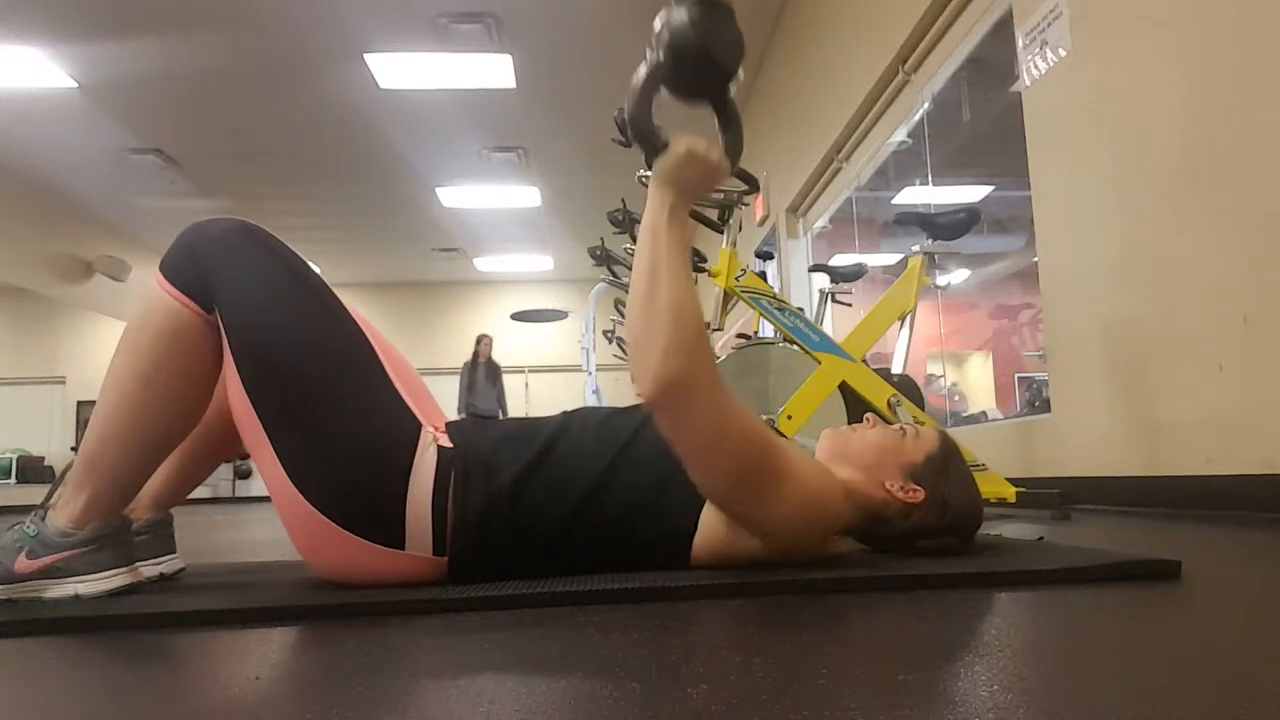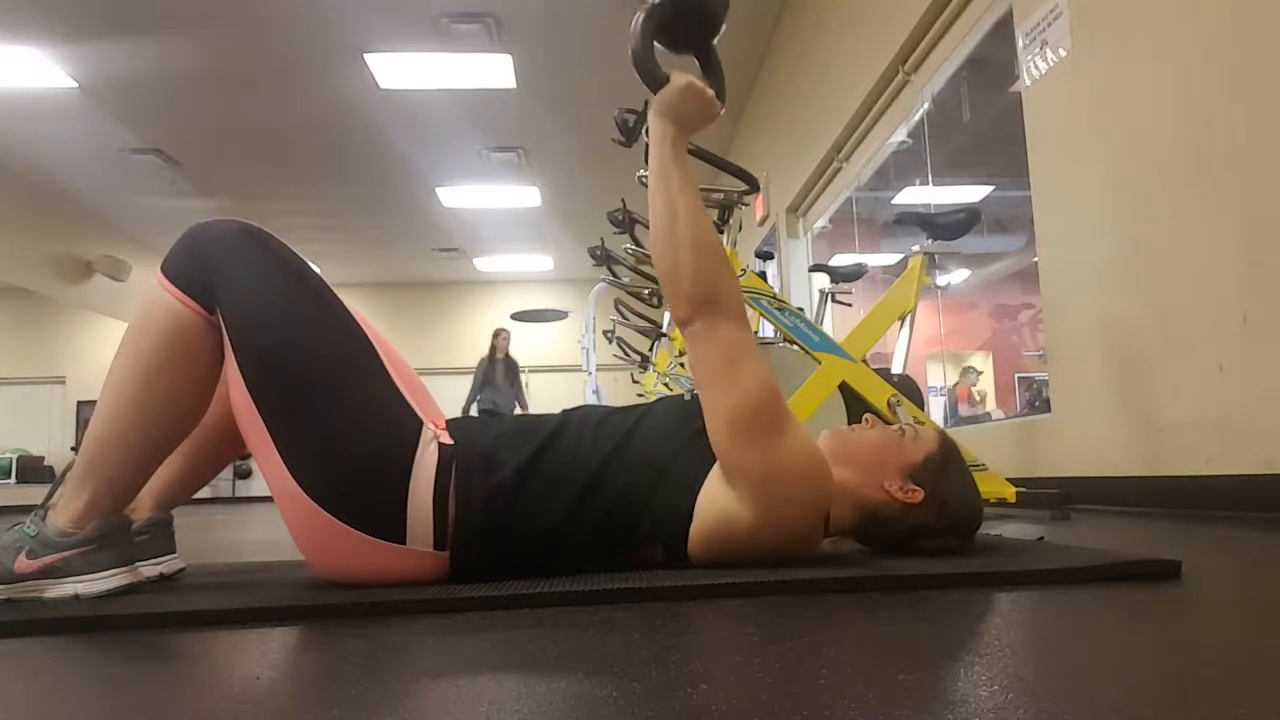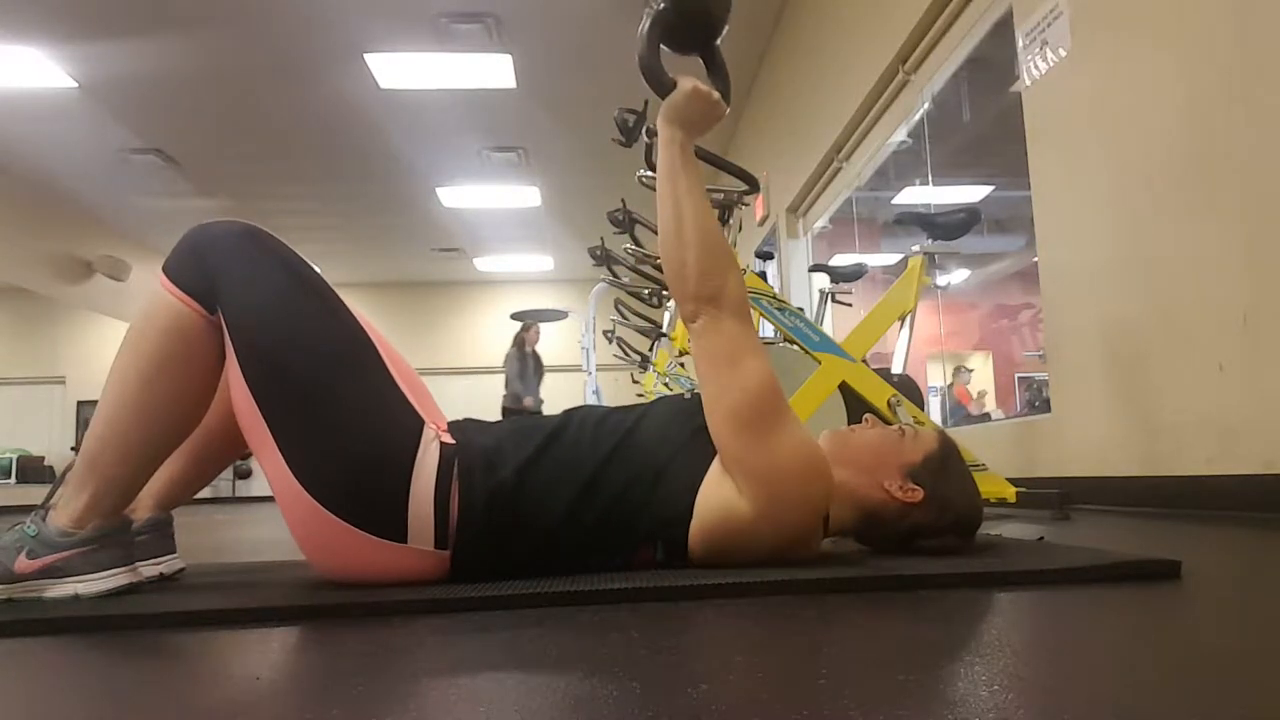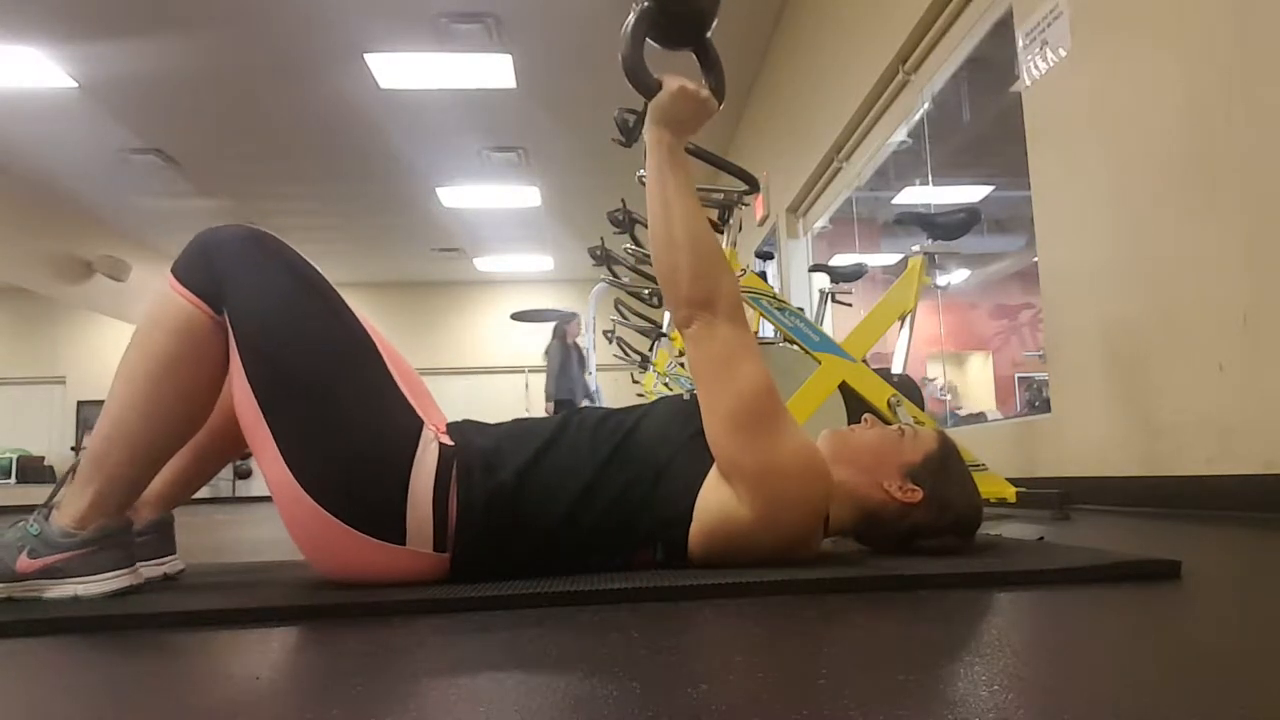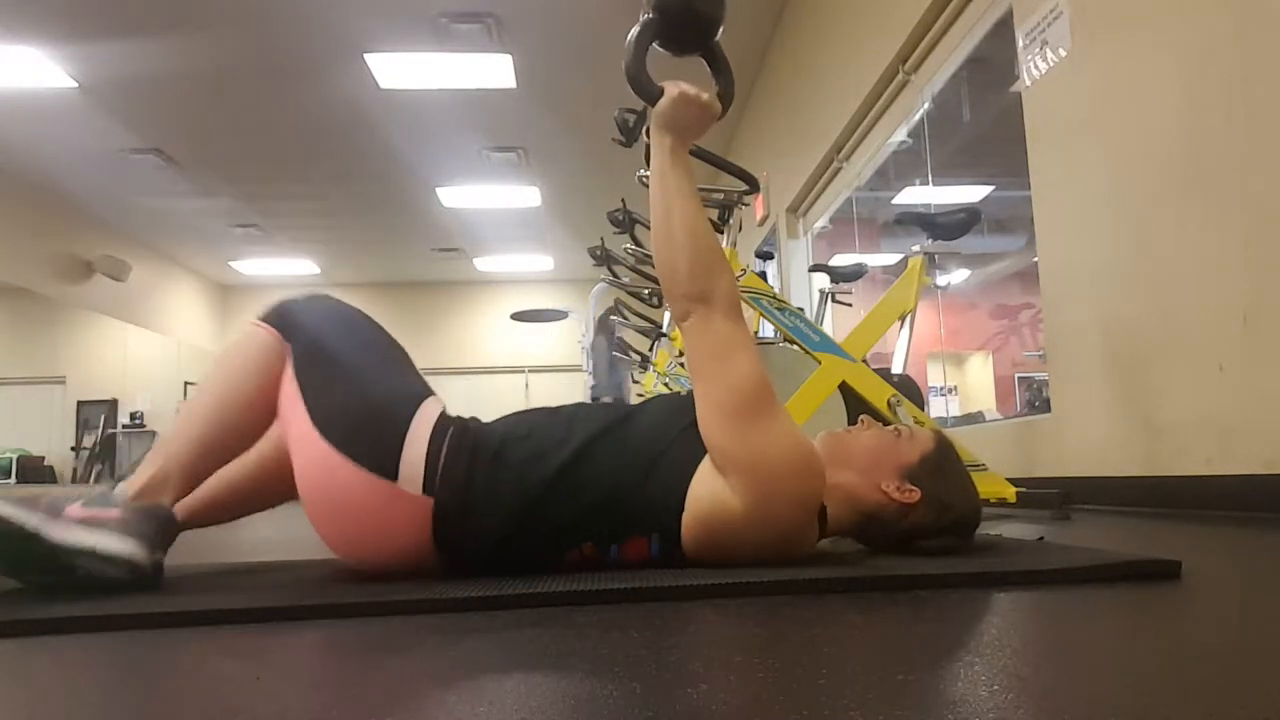
dt=0.4s
person 1, frame 1
left shoulder: (799, 507)
right shoulder: (784, 491)
left elbow: (664, 378)
right elbow: (679, 377)
left wrist: (669, 205)
right wrist: (674, 215)
left hip: (409, 510)
right hip: (440, 478)
left knee: (218, 253)
right knee: (251, 335)
right ankle: (121, 523)
person 1, frame 2
left shoulder: (790, 494)
right shoulder: (777, 491)
left elbow: (702, 307)
right elbow: (707, 313)
left wrist: (669, 139)
left hip: (407, 506)
right hip: (442, 477)
left knee: (221, 256)
right knee: (249, 335)
right ankle: (125, 524)
person 1, frame 3
left shoulder: (789, 491)
right shoulder: (780, 495)
left elbow: (711, 304)
right elbow: (716, 314)
left wrist: (676, 140)
left hip: (409, 506)
right hip: (444, 482)
left knee: (222, 257)
right knee: (253, 335)
right ankle: (126, 523)
person 1, frame 4
left shoulder: (789, 492)
right shoulder: (781, 503)
left elbow: (706, 310)
left wrist: (665, 143)
left hip: (410, 508)
right hip: (449, 477)
left knee: (230, 262)
right knee: (260, 343)
right ankle: (129, 522)
person 1, frame 5
left shoulder: (781, 484)
right shoulder: (785, 511)
left elbow: (702, 306)
left wrist: (670, 147)
left hip: (419, 483)
right hip: (445, 521)
left knee: (304, 320)
left ankle: (126, 509)
right ankle: (149, 522)
